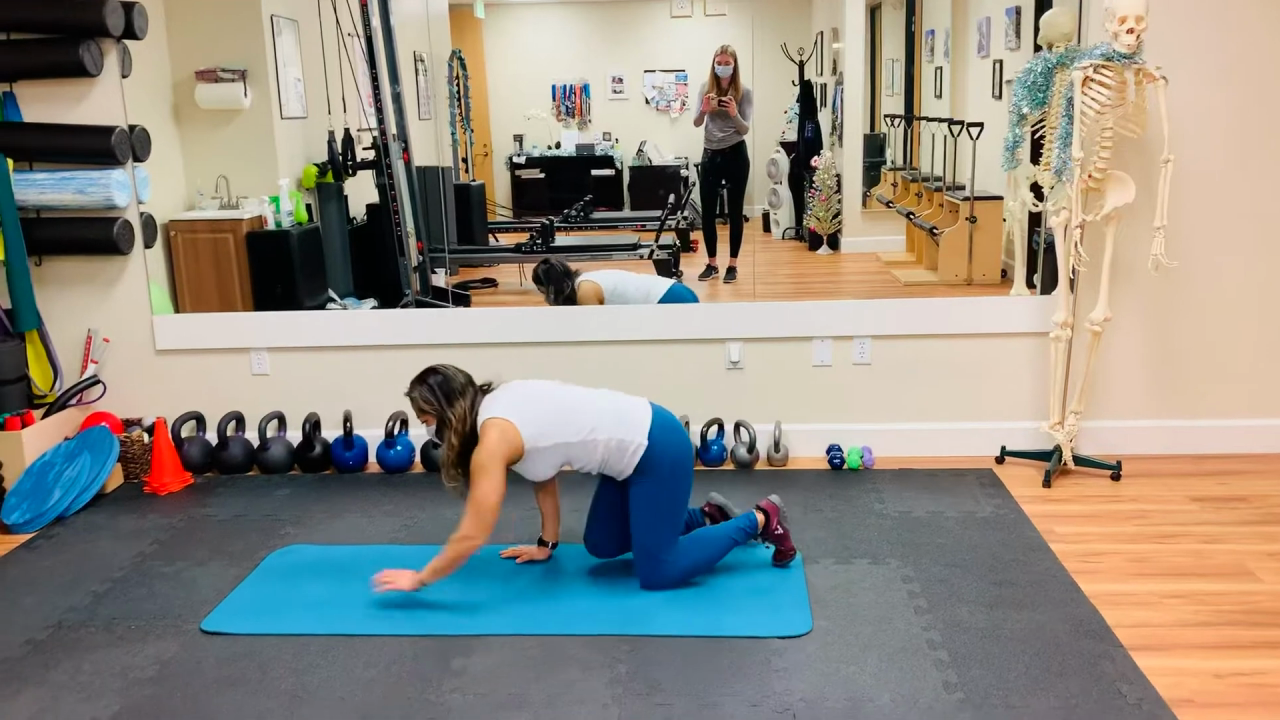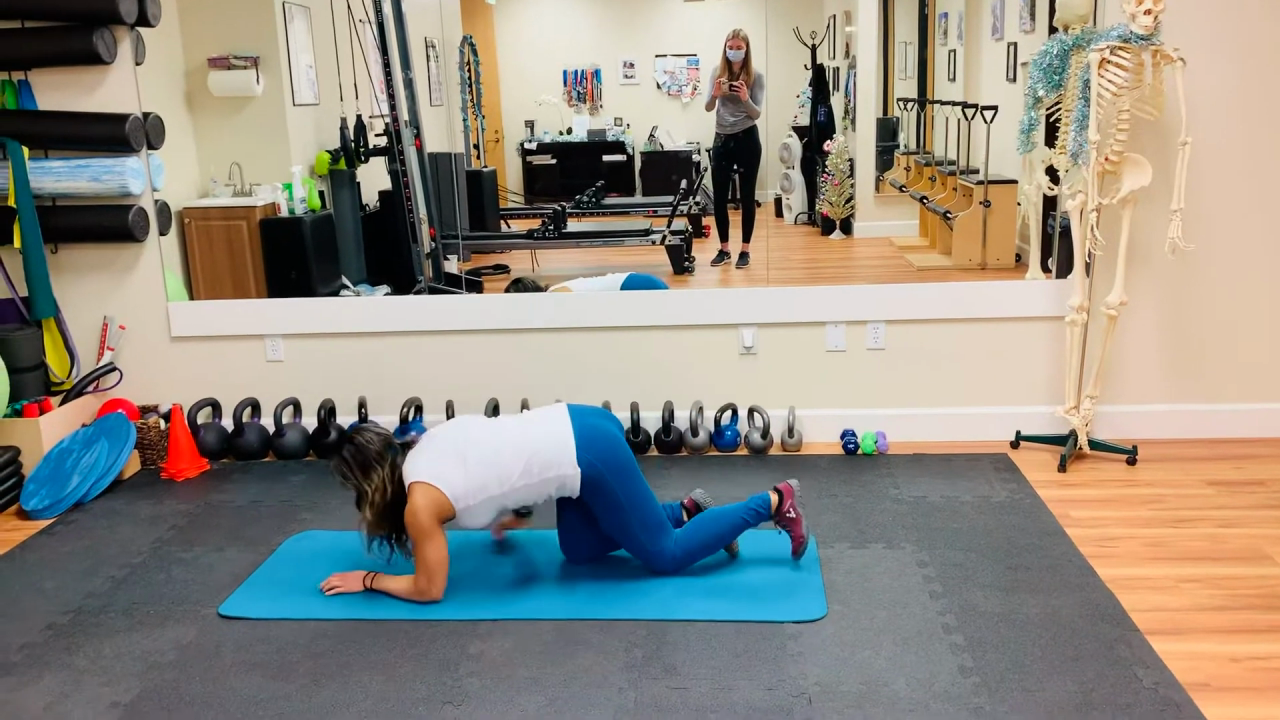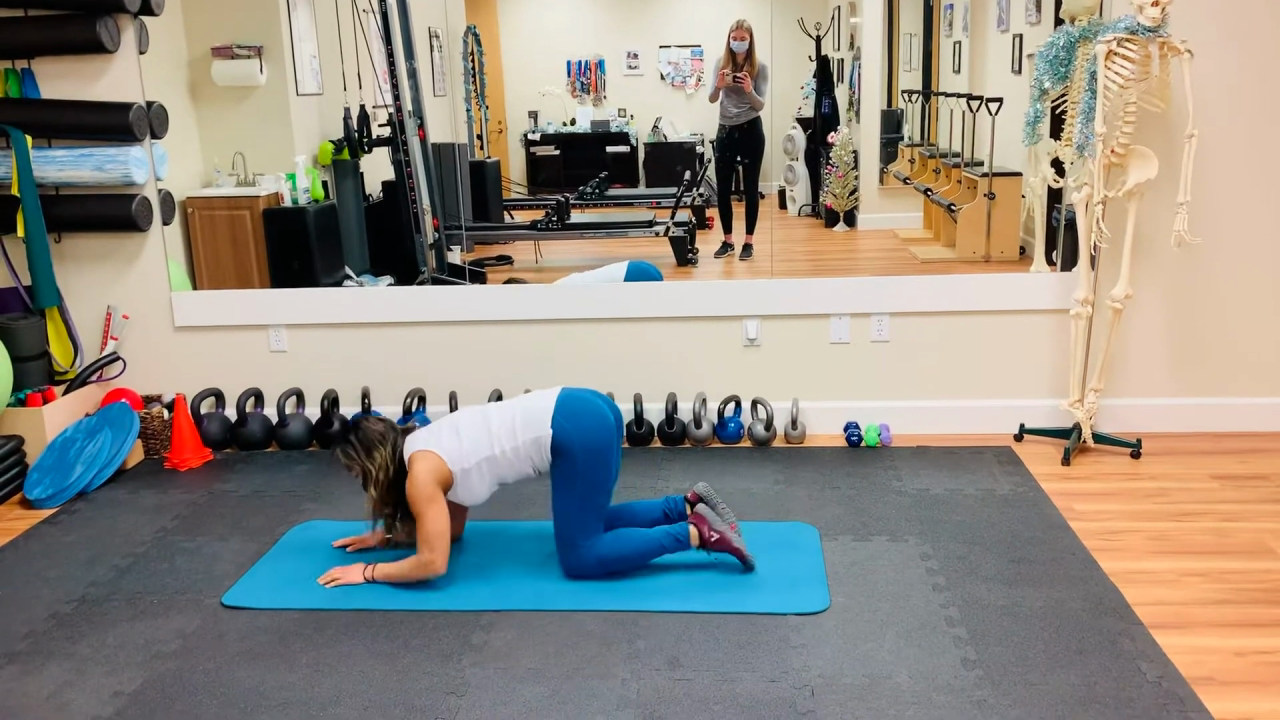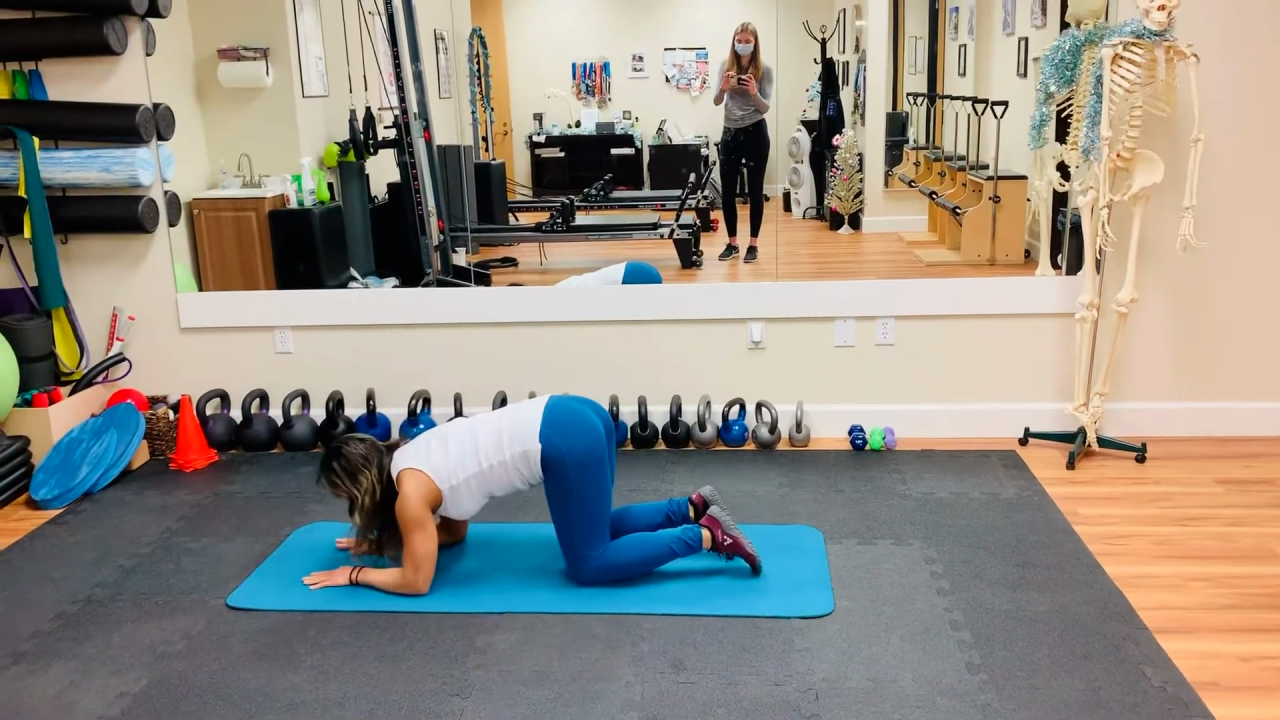
dt=0.7s
person 1, frame 1
left shoulder: (491, 439)
right shoulder: (498, 404)
left elbow: (472, 535)
right elbow: (543, 475)
left wrist: (418, 579)
right wrist: (547, 544)
left hip: (659, 449)
right hip: (642, 434)
left knee: (657, 573)
right knee: (599, 546)
left ankle: (759, 520)
right ankle: (706, 516)
person 1, frame 2
left shoulder: (421, 501)
right shoulder: (430, 439)
left elbow: (430, 589)
left wrist: (367, 579)
right wrist: (519, 508)
left hip: (590, 453)
right hip: (578, 423)
left knee: (663, 554)
right knee: (580, 551)
left ankle: (775, 501)
right ankle: (687, 509)
person 1, frame 3
left shoulder: (421, 472)
right shoulder: (421, 444)
left elbow: (432, 563)
right elbow: (451, 526)
left wrist: (367, 572)
right wrist: (385, 534)
left hip: (578, 428)
right hip: (586, 410)
left knee: (581, 558)
right knee: (585, 528)
left ankle: (696, 533)
right ankle: (689, 505)
person 1, frame 4
left shoulder: (410, 491)
right shoulder: (405, 455)
left elbow: (416, 581)
right elbow: (452, 530)
left wrist: (353, 573)
right wrist: (378, 540)
left hip: (567, 440)
right hip: (574, 416)
left knee: (588, 565)
right knee: (591, 531)
left ankle: (706, 535)
right ankle: (693, 507)
person 2, frame 1
left shoulder: (744, 92)
right shoulder: (706, 88)
left elbow: (745, 129)
right elbow: (697, 124)
left wrist: (734, 114)
right wrist: (704, 110)
left hip: (735, 155)
right hip: (710, 154)
left knee: (734, 211)
right knee: (707, 212)
left ankle: (732, 265)
right ankle: (712, 264)
person 2, frame 2
left shoulder: (756, 76)
right shoulder: (717, 72)
left elbow: (757, 114)
right elbow: (708, 108)
left wrist: (745, 98)
right wrist: (715, 94)
left hip: (747, 139)
right hip: (722, 139)
left knee: (747, 197)
right knee: (719, 197)
left ankle: (745, 250)
right ankle: (724, 249)
person 2, frame 3
left shoulder: (759, 67)
right shoulder: (721, 63)
left elbow: (760, 105)
right elbow: (712, 99)
left wrist: (749, 90)
right wrist: (719, 86)
left hip: (750, 131)
right hip: (725, 130)
left knee: (750, 188)
right knee: (723, 189)
left ankle: (748, 242)
right ankle: (727, 241)
person 2, frame 4
left shoulder: (764, 70)
right shoulder: (725, 66)
left elbow: (765, 108)
right elbow: (716, 102)
left wrist: (754, 93)
right wrist: (723, 88)
left hip: (755, 133)
right hip: (730, 133)
left knee: (755, 190)
right knee: (727, 191)
left ankle: (753, 244)
right ankle: (732, 243)
